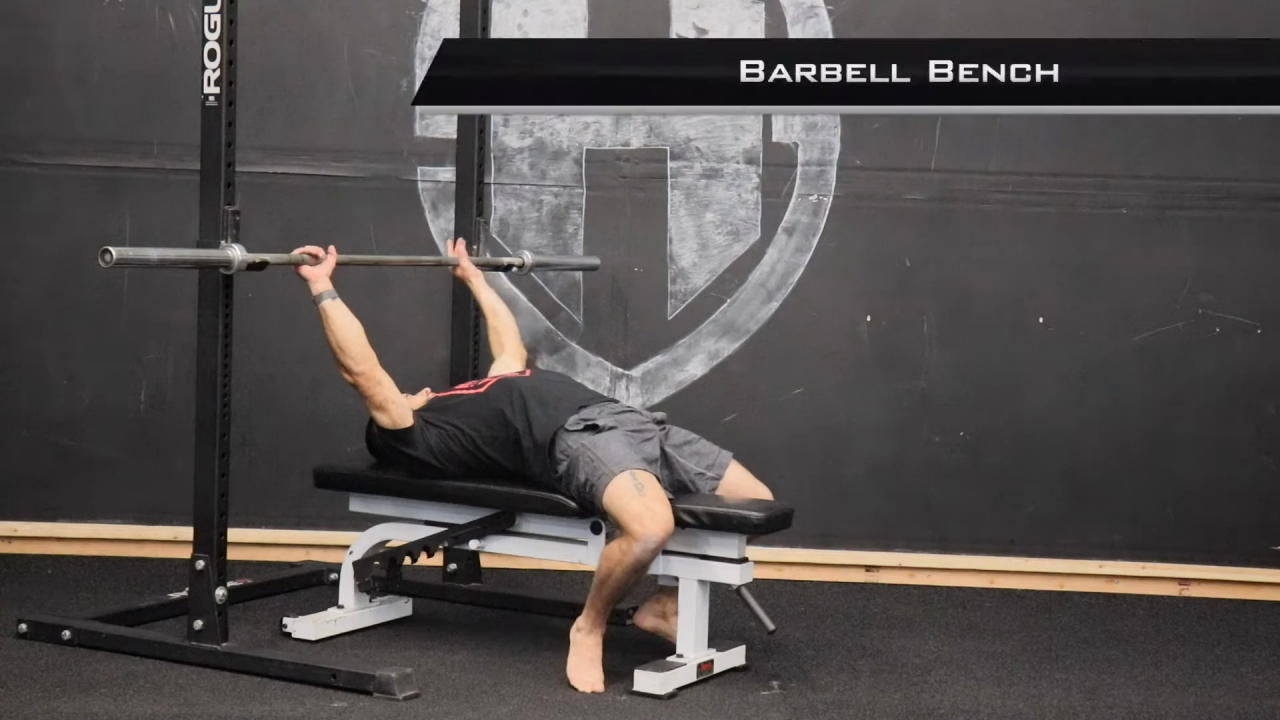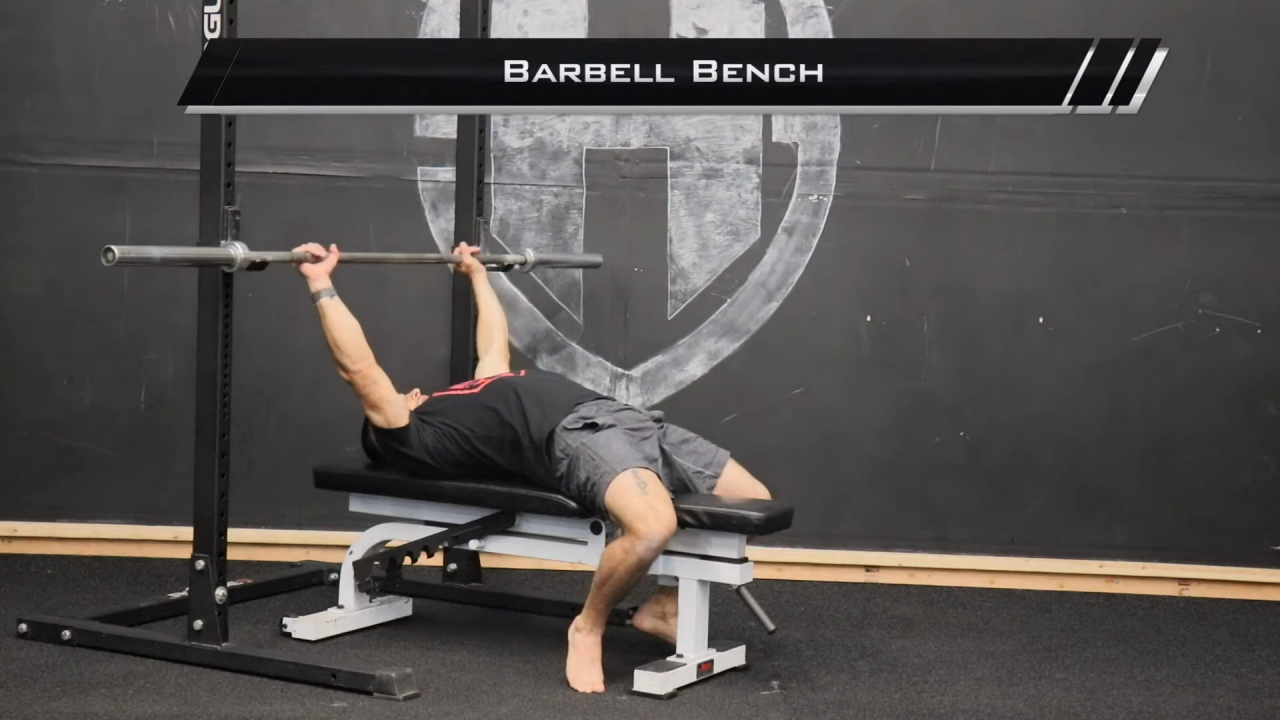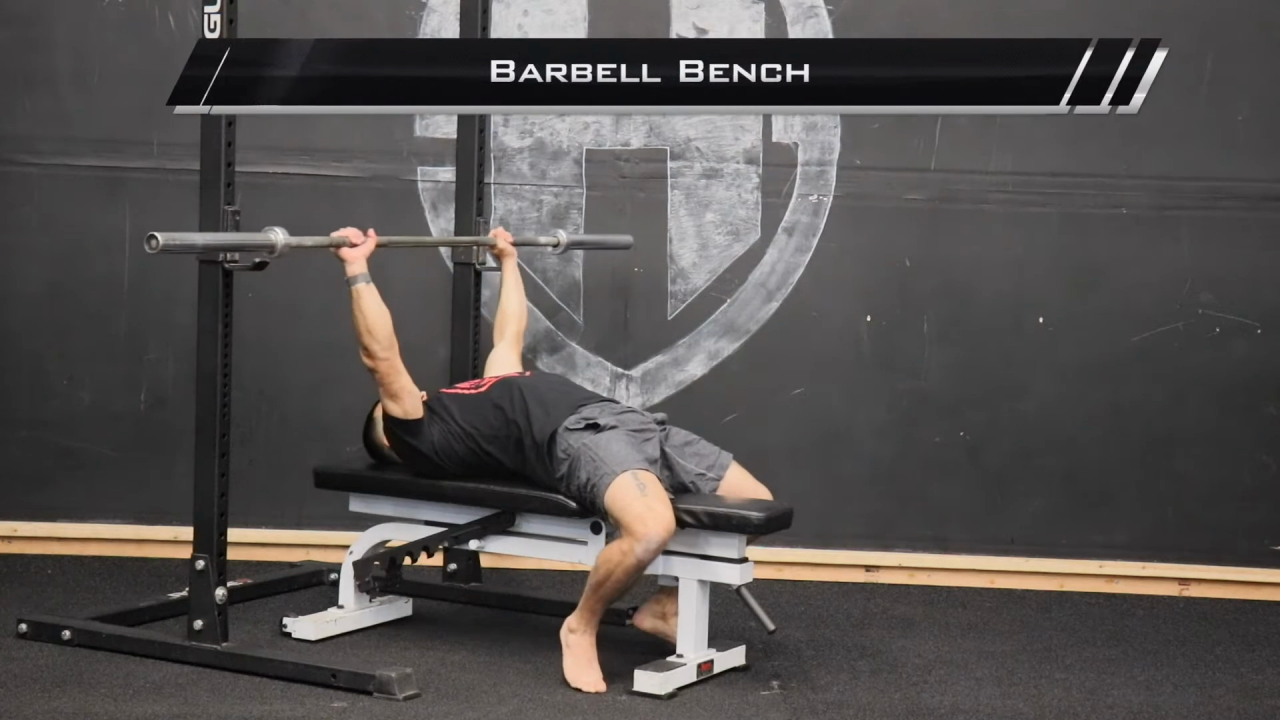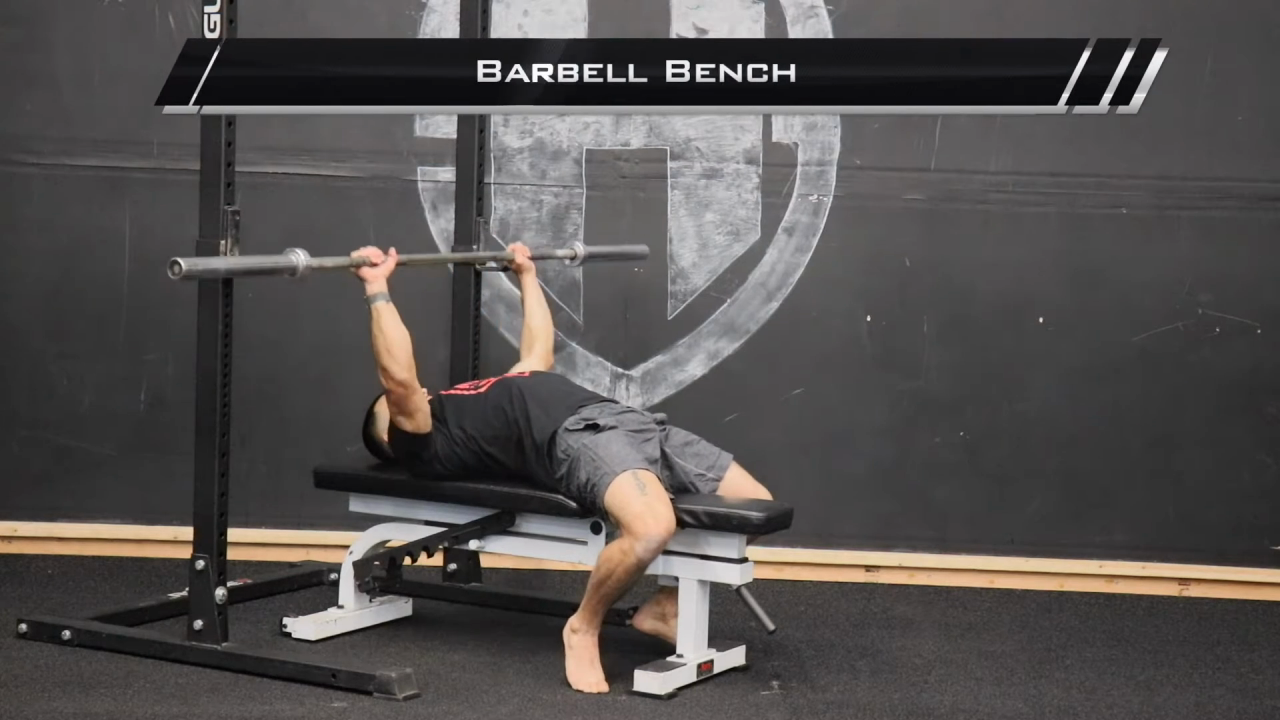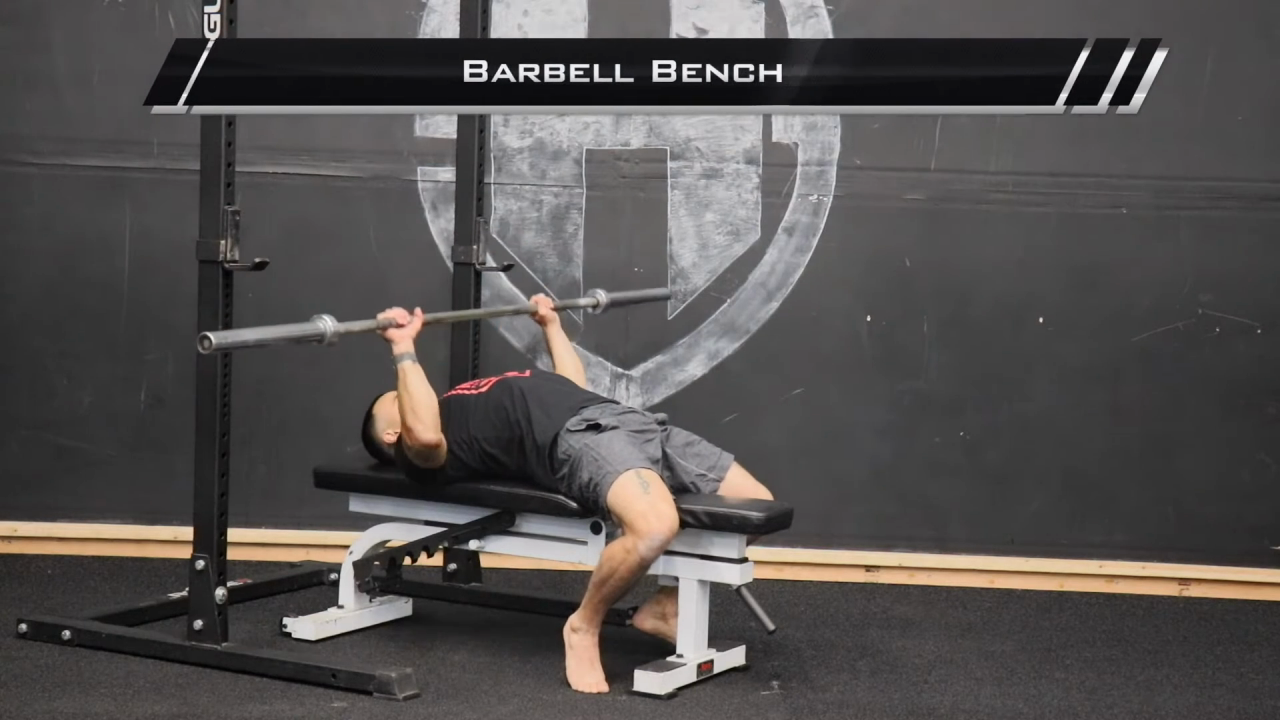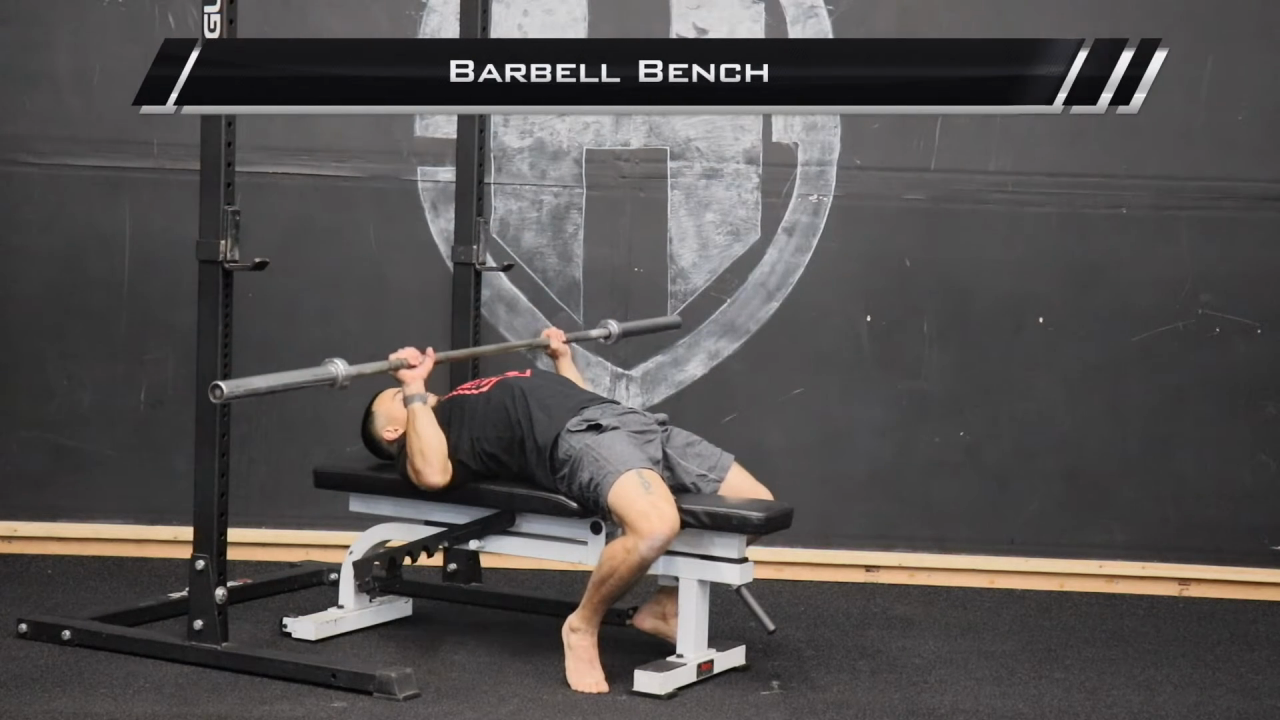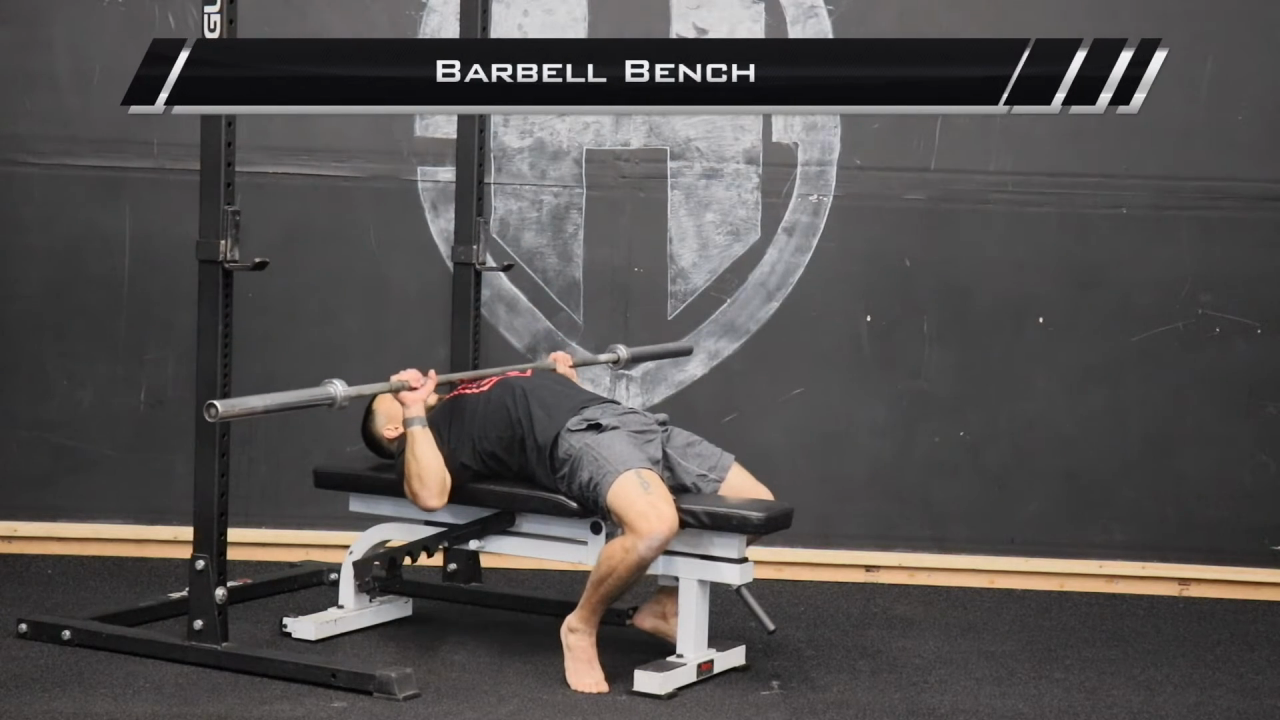
dt=0.5s
person 1, frame 1
left shoulder: (472, 402)
right shoulder: (418, 439)
left elbow: (511, 348)
right elbow: (363, 371)
left wrist: (473, 277)
right wrist: (321, 286)
left knee: (756, 506)
right knee: (650, 526)
left ankle: (665, 605)
right ankle: (589, 627)
person 1, frame 2
left shoulder: (465, 409)
right shoulder: (417, 440)
left elbow: (496, 346)
right elbow: (359, 368)
left wrist: (477, 275)
right wrist: (321, 284)
left knee: (753, 506)
right knee: (653, 526)
left ankle: (665, 606)
right ankle: (588, 627)
person 1, frame 3
left shoulder: (472, 404)
right shoulder: (423, 437)
left elbow: (509, 336)
right elbow: (380, 356)
left wrist: (508, 260)
right wrist: (357, 269)
right knee: (652, 528)
left ankle: (666, 605)
right ankle: (581, 626)
person 1, frame 4
left shoulder: (479, 408)
right shoulder: (424, 445)
left elbow: (539, 351)
right elbow: (397, 375)
left wrist: (526, 275)
right wrist: (377, 288)
right knee: (651, 527)
left ankle: (666, 606)
right ankle: (584, 627)
person 1, frame 5
left shoulder: (476, 405)
right shoulder: (417, 447)
left elbow: (574, 388)
right elbow: (426, 436)
left wrist: (551, 325)
right wrist: (403, 349)
right knee: (654, 527)
left ankle: (665, 606)
right ankle: (584, 627)
person 1, frame 6
left shoulder: (472, 406)
right shoulder: (422, 441)
right elbow: (433, 476)
left wrist: (563, 357)
right wrist: (412, 386)
right knee: (655, 526)
left ankle: (666, 606)
right ankle: (582, 626)
person 1, frame 7
left shoulder: (477, 404)
right shoulder: (428, 431)
right elbow: (430, 496)
left wrist: (568, 378)
right wrist: (413, 409)
right knee: (654, 527)
left ankle: (666, 605)
right ankle: (581, 627)
